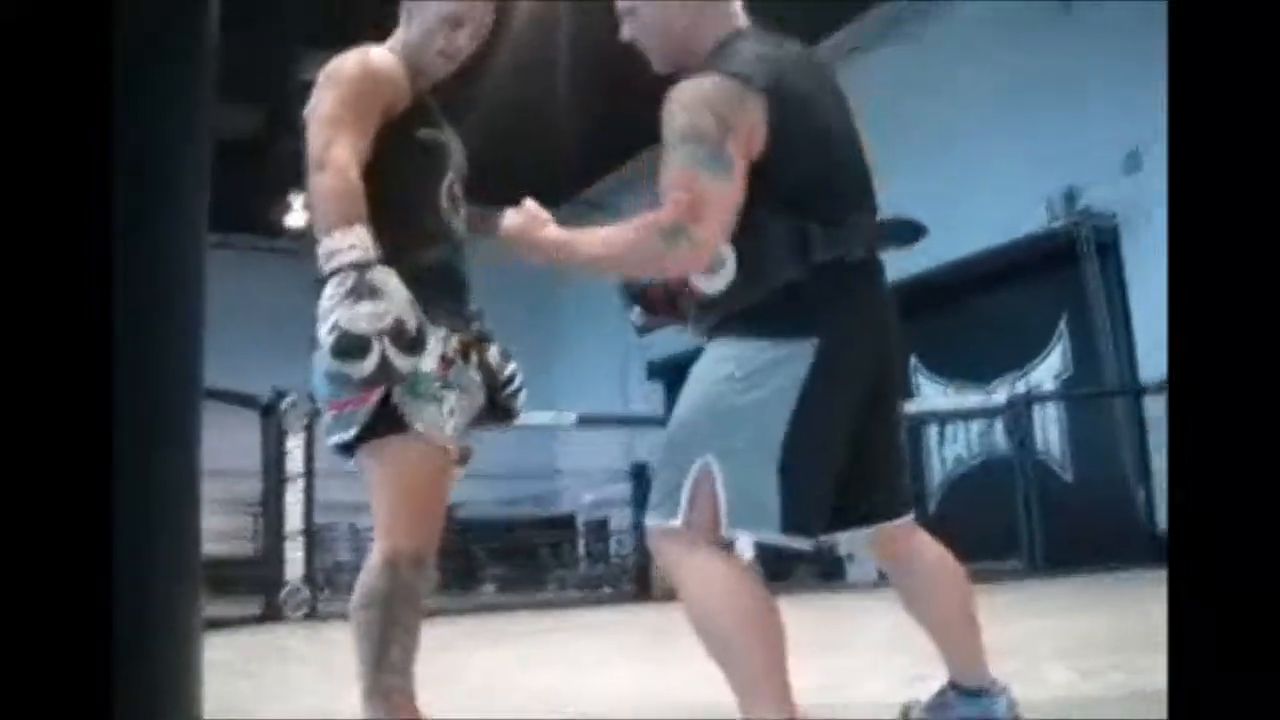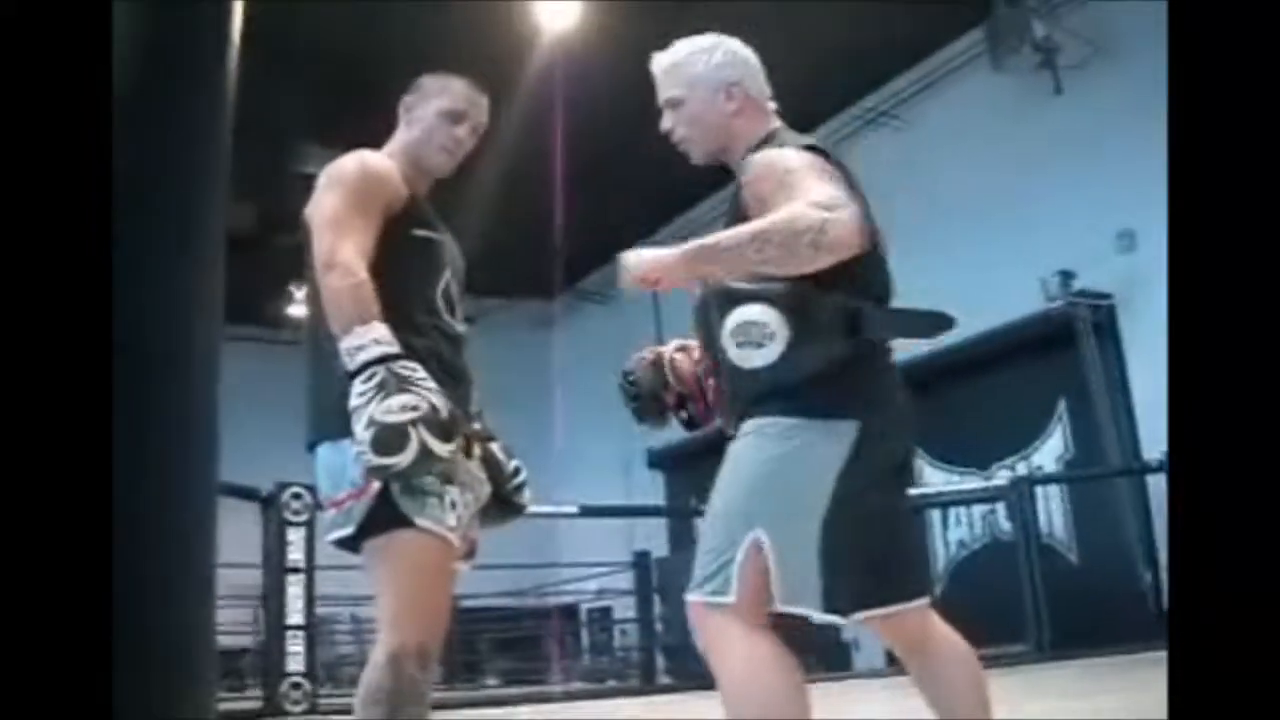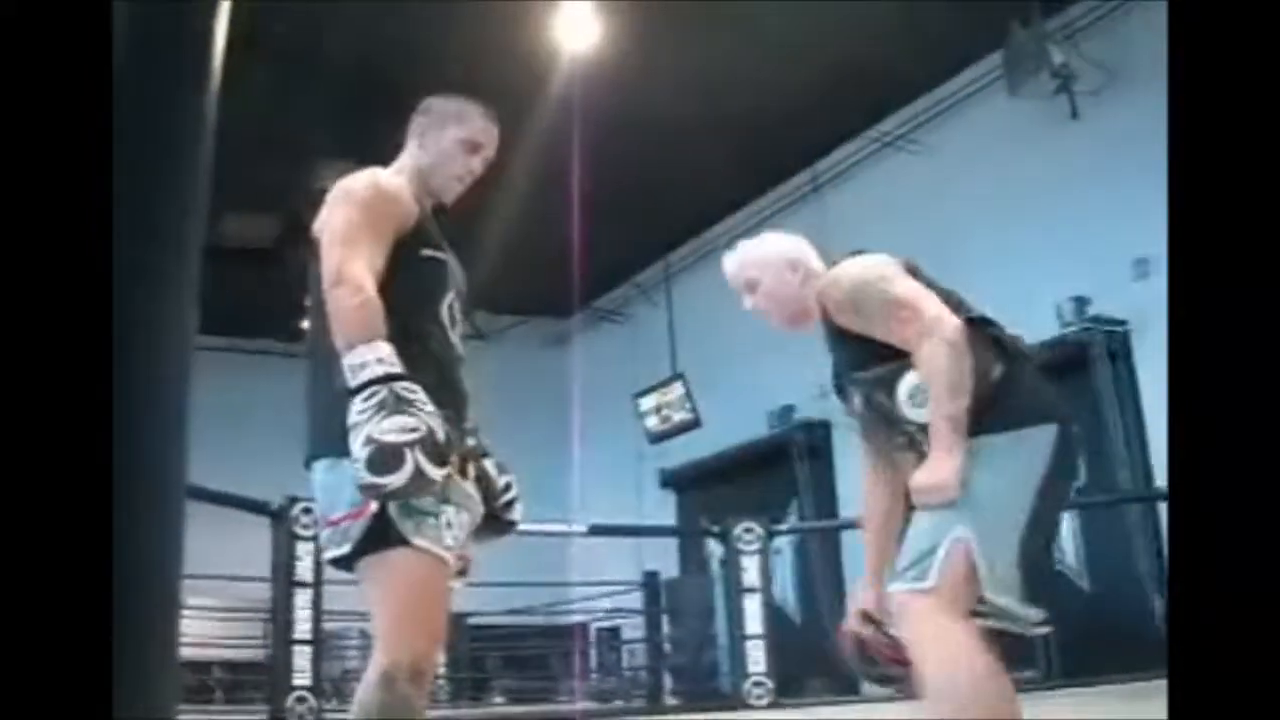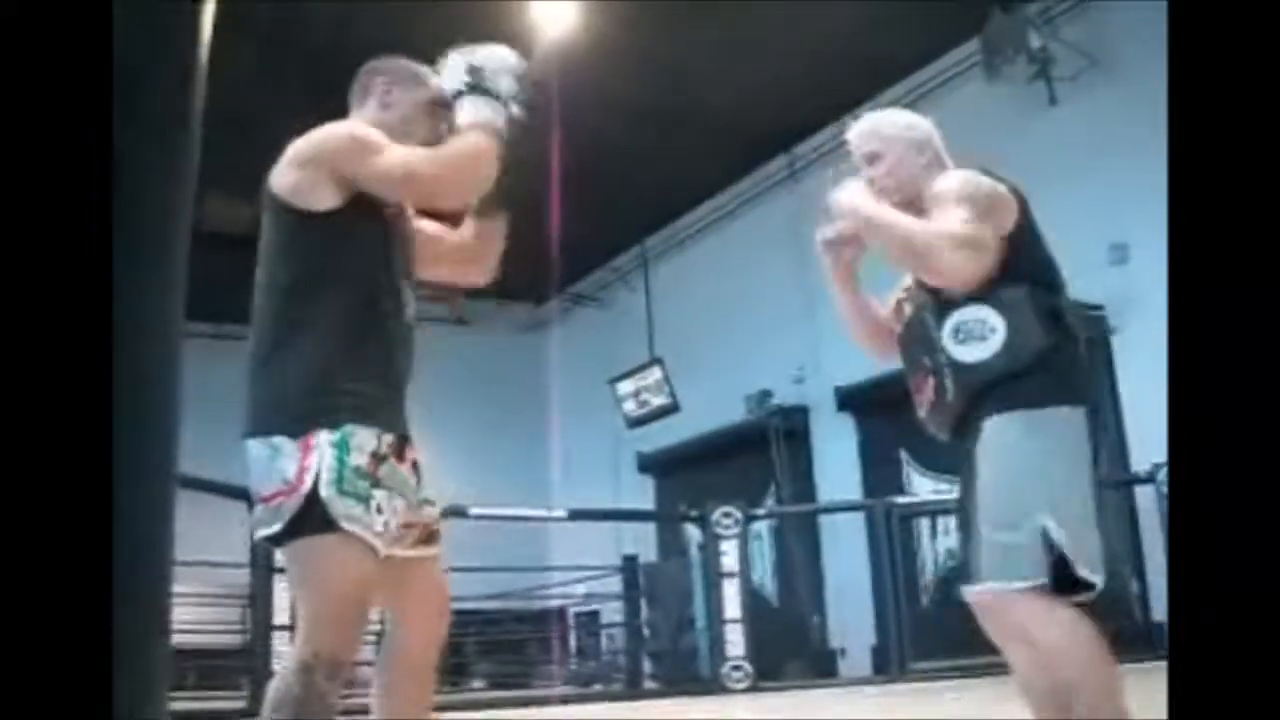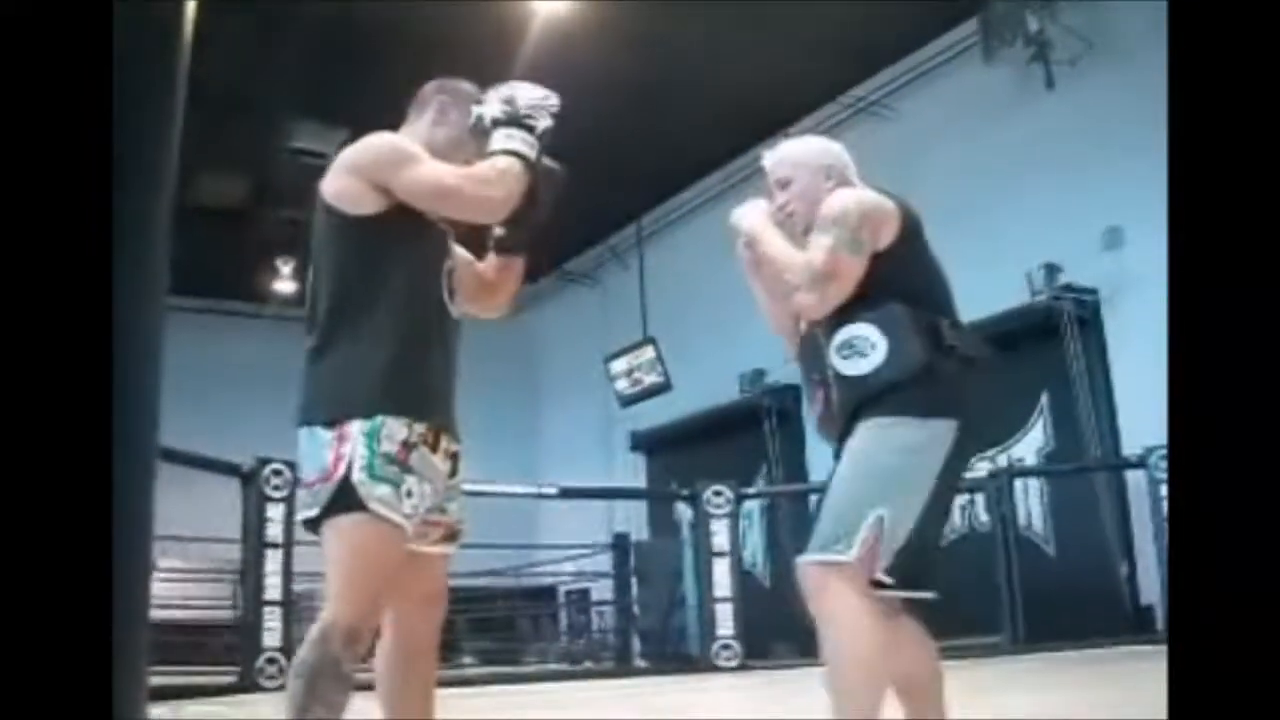
dt=1s
person 1, frame 1
left shoulder: (430, 118)
right shoulder: (367, 73)
right elbow: (331, 167)
left wrist: (473, 336)
right wrist: (353, 276)
left hip: (430, 336)
right hip: (382, 331)
left knee: (416, 540)
right knee: (407, 537)
person 1, frame 2
left shoulder: (429, 223)
right shoulder: (364, 174)
right elbow: (339, 269)
left wrist: (476, 437)
right wrist: (380, 373)
left hip: (432, 433)
right hip: (384, 427)
left knee: (419, 636)
right knee: (412, 635)
person 1, frame 3
left shoulder: (428, 235)
right shoulder: (374, 192)
right elbow: (347, 287)
left wrist: (470, 453)
right wrist: (382, 395)
left hip: (425, 452)
right hip: (381, 445)
left knee: (415, 652)
right knee: (406, 652)
person 1, frame 4
left shoulder: (388, 211)
right shoulder: (332, 146)
left elbow: (475, 263)
right elbow: (457, 180)
left wrist: (486, 141)
right wrist: (486, 102)
left hip: (374, 431)
right hip: (323, 426)
left knee: (424, 617)
right knee: (330, 641)
person 1, frame 5
left shoulder: (423, 217)
right shoulder: (378, 154)
left elbow: (490, 296)
right elbow: (483, 195)
left wrist: (520, 221)
right wrist: (516, 136)
left hip: (421, 423)
right hip: (364, 417)
left knee: (420, 612)
right knee: (353, 614)
person 2, frame 1
left shoulder: (708, 94)
right shoulder: (798, 69)
left elbow: (685, 239)
left wrist: (552, 242)
left hip: (783, 333)
right hip: (853, 320)
left knee: (685, 535)
right knee: (886, 525)
person 2, frame 2
left shoulder: (779, 167)
right shoulder: (776, 175)
left elbow: (831, 230)
left wrist: (684, 258)
right wrist: (703, 355)
left hip: (816, 415)
right hip: (856, 410)
left knee: (722, 610)
right knee: (900, 611)
person 2, frame 3
left shoulder: (848, 285)
right shoulder: (856, 374)
left elbow: (943, 332)
right elbow: (884, 477)
left wrist: (945, 451)
right wrist: (874, 583)
left hip: (1008, 433)
right hip: (987, 445)
left knee: (924, 609)
right knee: (938, 622)
person 2, frame 4
left shoulder: (964, 190)
right shoulder: (928, 256)
left elbow: (960, 264)
right elbow: (889, 344)
left wrist: (867, 212)
right wrist: (841, 272)
left hip: (1029, 407)
right hip: (989, 422)
left knee: (1011, 593)
right knee: (1010, 605)
person 2, frame 5
left shoulder: (855, 206)
right shoulder: (838, 241)
left elbow: (811, 295)
right elbow: (803, 331)
left wrist: (759, 230)
right wrist: (757, 266)
left hip: (909, 415)
right hip: (888, 421)
left knee: (832, 579)
right knee: (875, 597)
